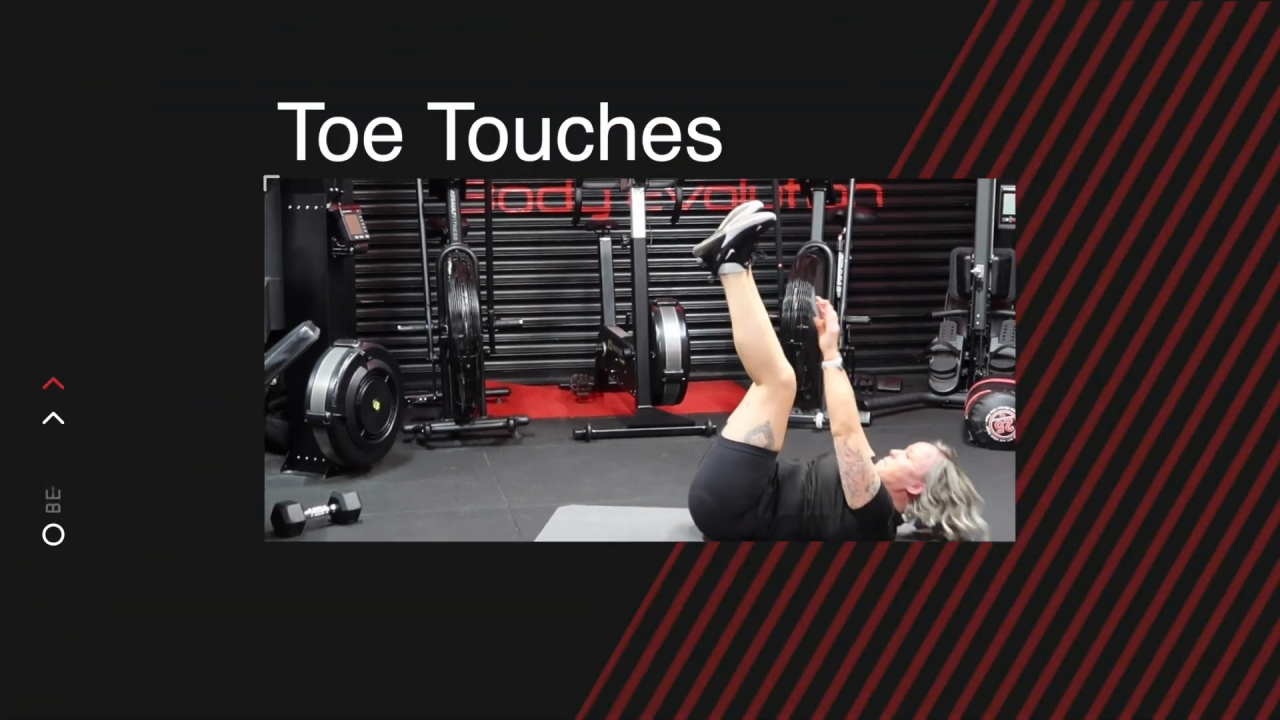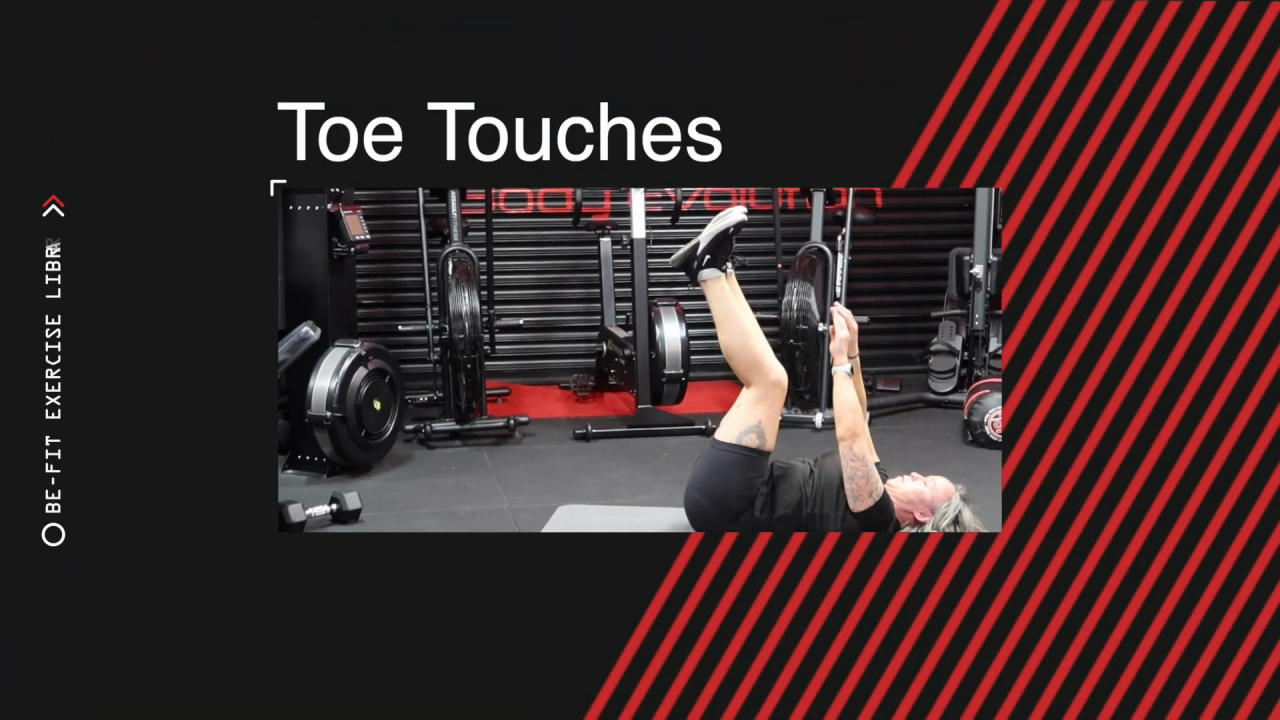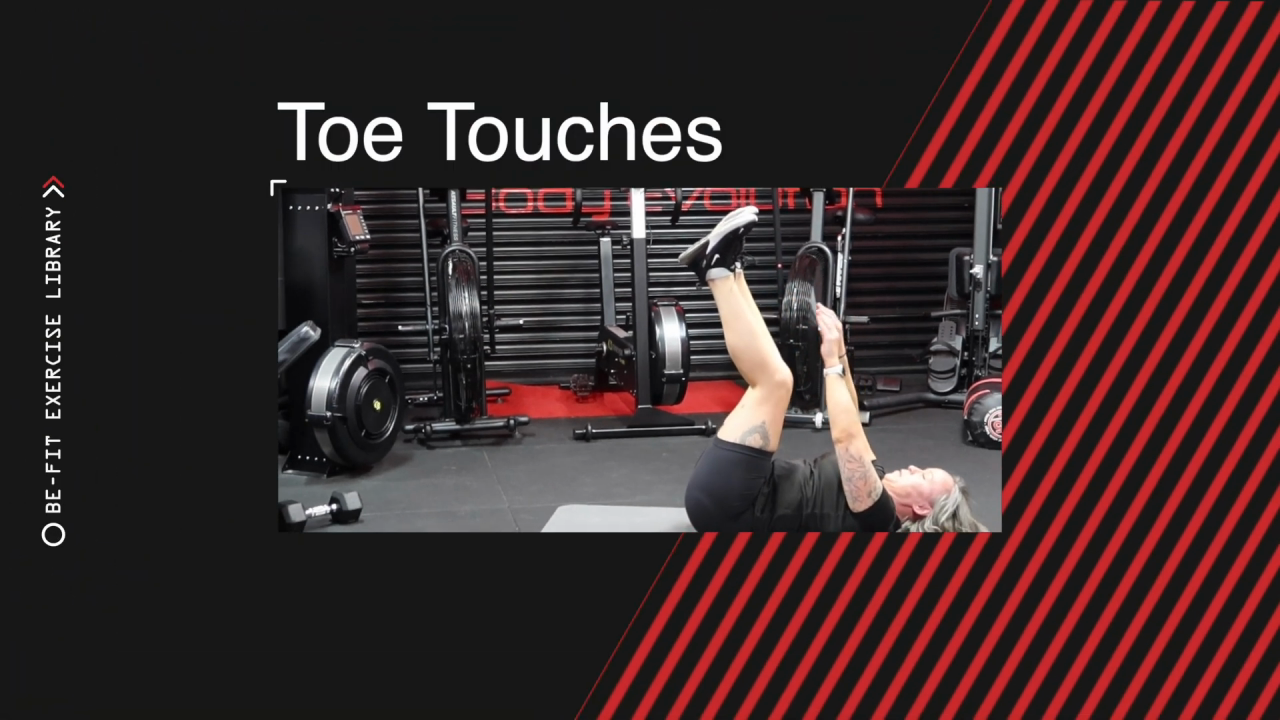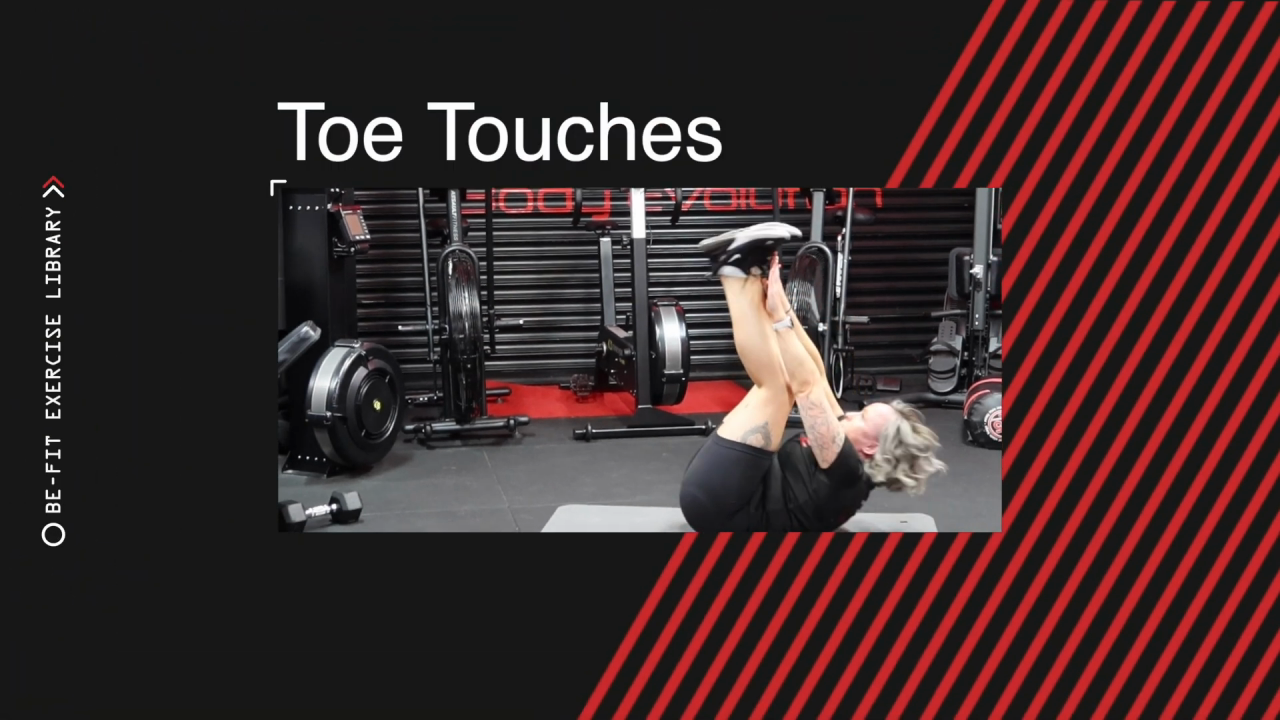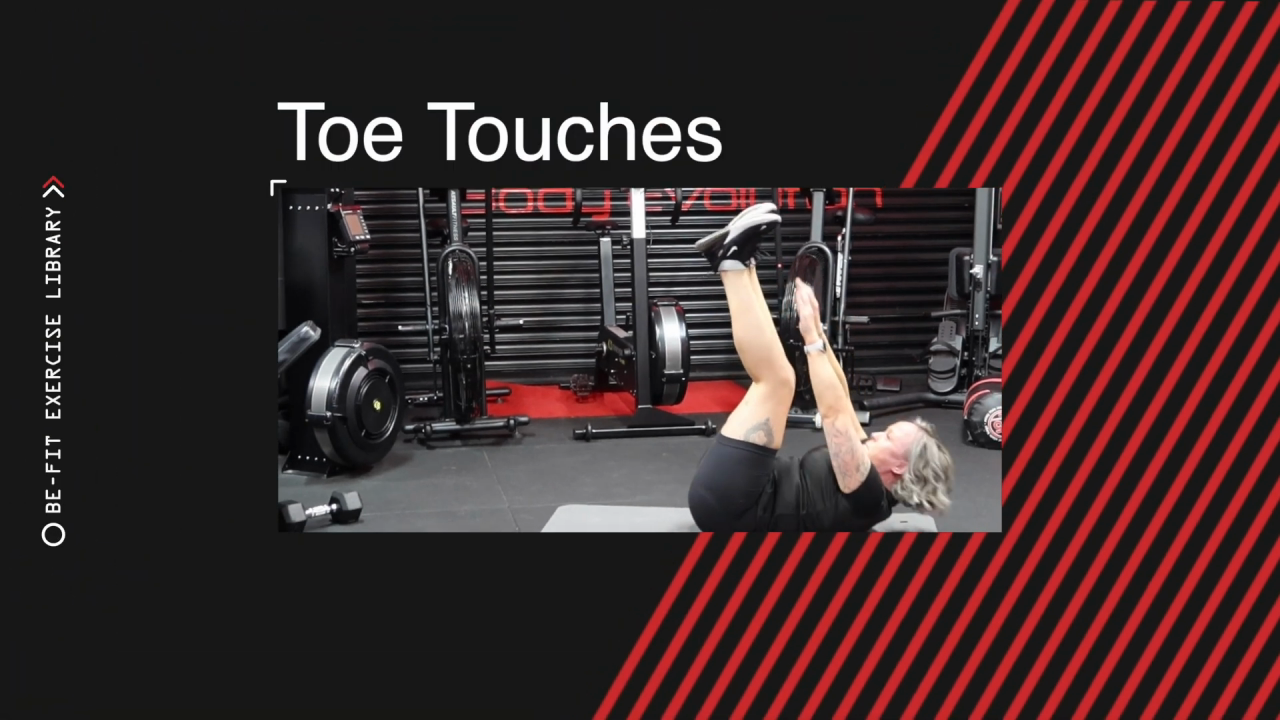
dt=0.4s
person 1, frame 1
left shoulder: (876, 514)
right shoulder: (880, 484)
left elbow: (845, 429)
right elbow: (849, 424)
left wrist: (830, 353)
right wrist: (833, 347)
left hip: (723, 506)
right hip: (729, 502)
left knee: (777, 379)
right knee: (775, 377)
left ankle: (731, 264)
right ankle: (733, 264)
person 1, frame 2
left shoulder: (877, 517)
right shoulder: (877, 484)
left elbow: (850, 435)
right elbow: (858, 426)
left wrist: (841, 362)
right wrist: (851, 353)
left hip: (723, 506)
right hip: (727, 501)
left knee: (768, 379)
right knee: (767, 378)
left ankle: (710, 270)
right ankle: (715, 269)
person 1, frame 3
left shoulder: (877, 515)
right shoulder: (876, 480)
left elbow: (846, 435)
right elbow: (852, 424)
left wrist: (834, 363)
right wrist: (838, 356)
left hip: (722, 507)
right hip: (727, 502)
left knee: (773, 380)
right knee: (771, 378)
left ankle: (719, 271)
right ankle: (724, 271)
person 1, frame 4
left shoulder: (849, 472)
right shoulder: (843, 438)
left elbow: (808, 384)
right elbow: (813, 369)
left wrist: (779, 318)
right wrist: (779, 306)
left hip: (713, 502)
right hip: (718, 499)
left knee: (776, 384)
right knee: (778, 380)
left ankle: (734, 267)
right ankle: (739, 267)
person 1, frame 5
left shoulder: (871, 498)
right shoulder: (867, 471)
left elbow: (833, 412)
right elbow: (840, 396)
left wrist: (812, 336)
right wrist: (816, 331)
left hip: (724, 503)
right hip: (728, 500)
left knee: (778, 378)
right knee: (776, 375)
left ankle: (733, 262)
right ankle: (741, 263)
